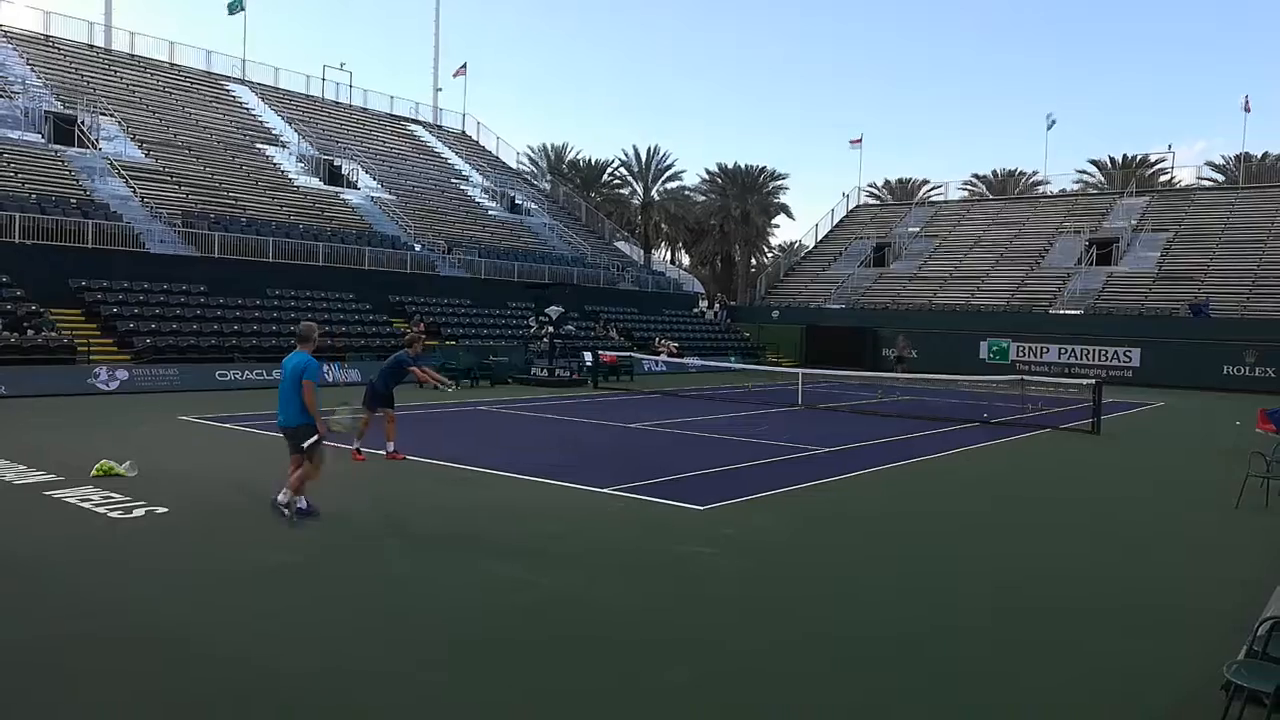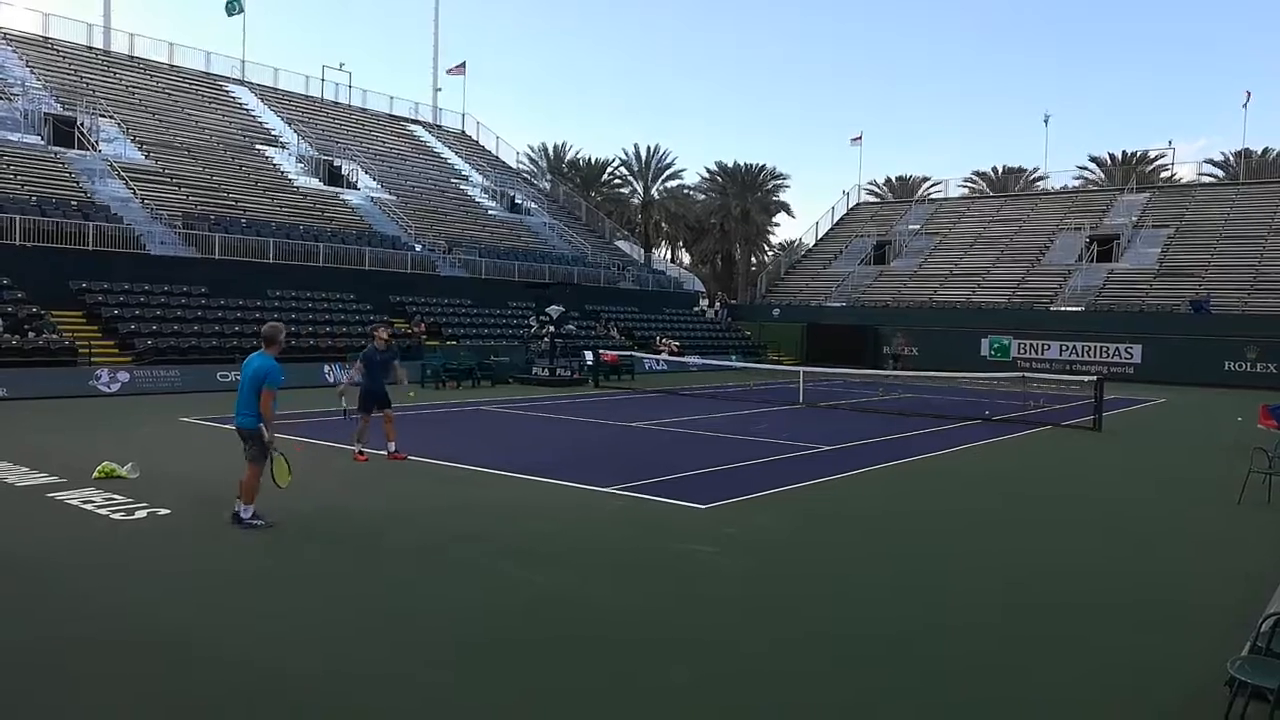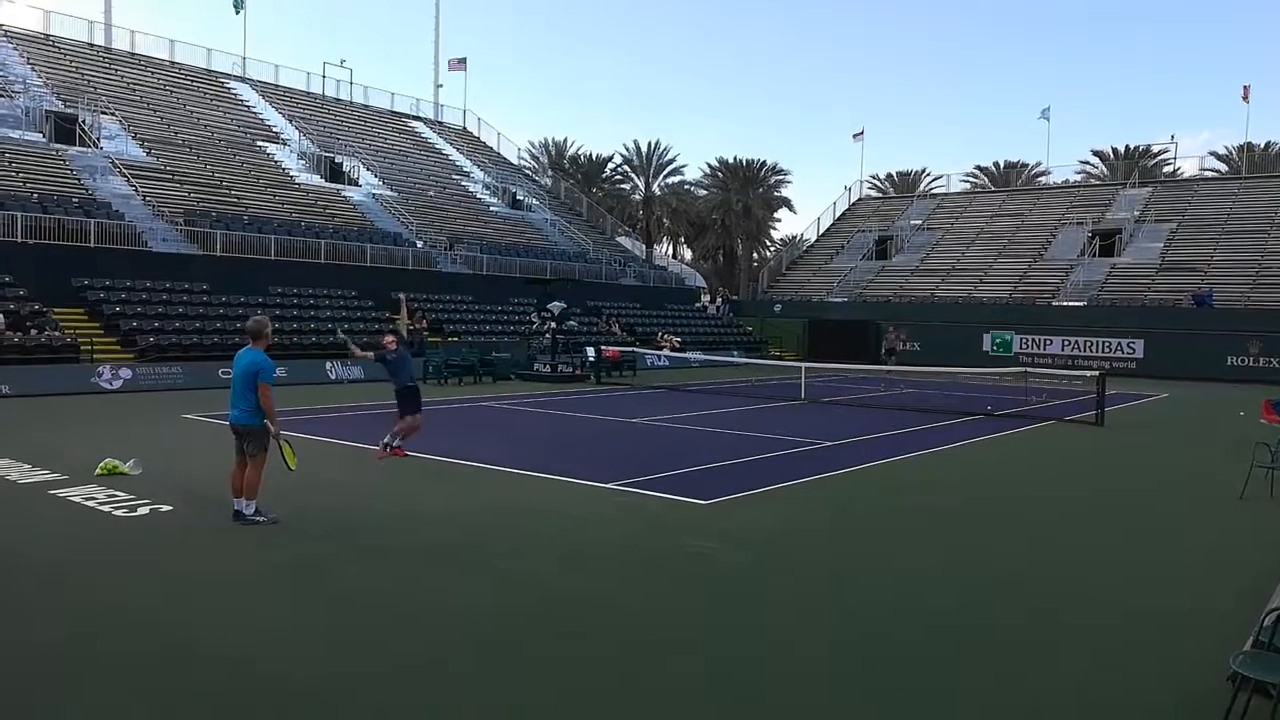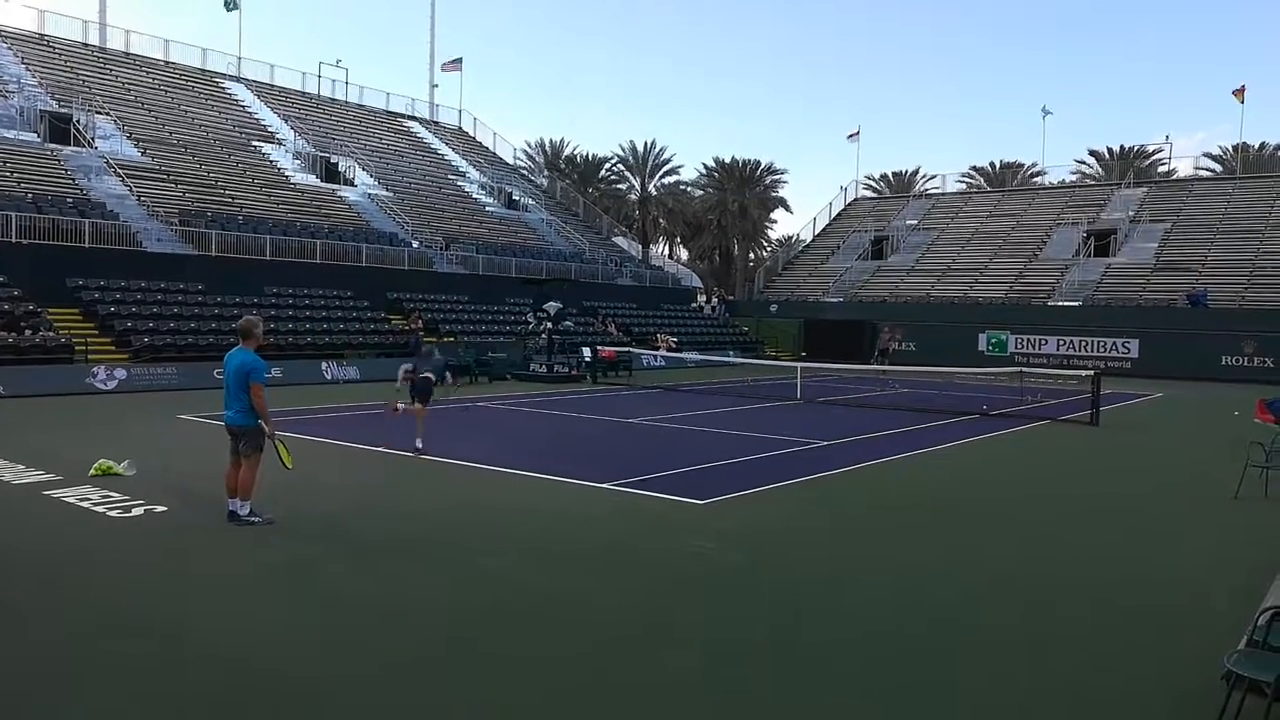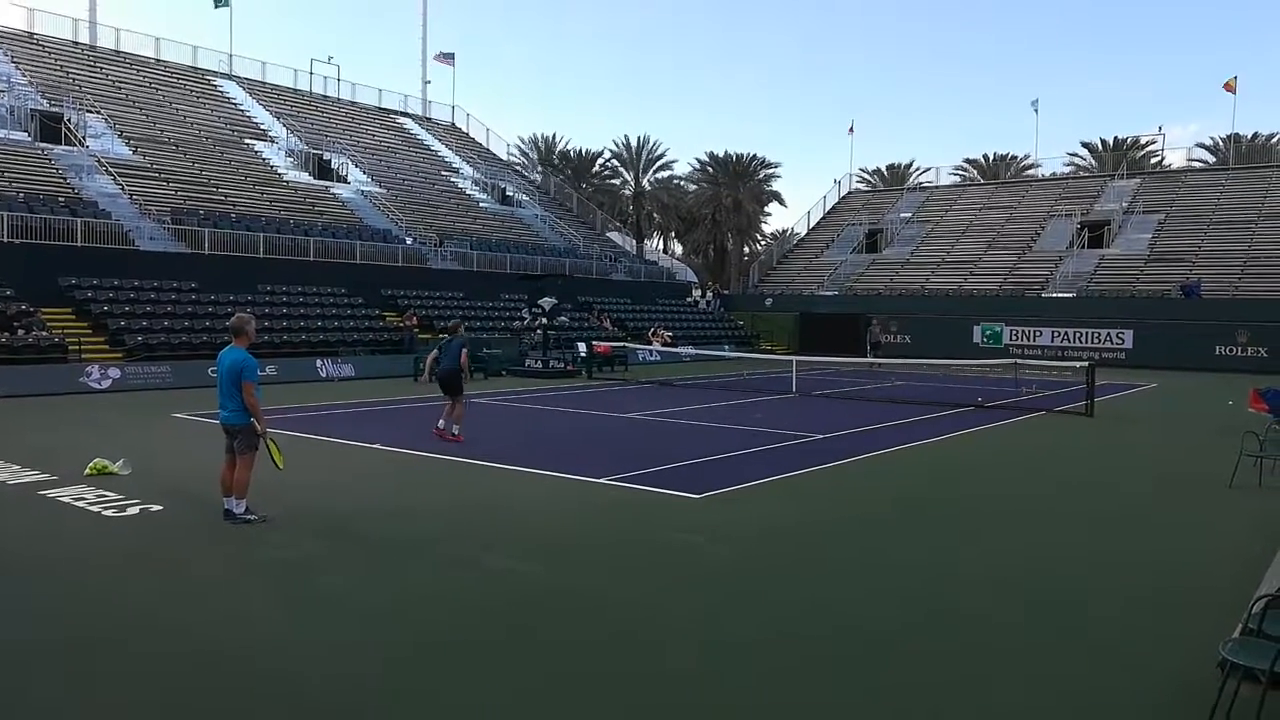
dt=0.7s
person 1, frame 1
left shoulder: (287, 360)
right shoulder: (310, 362)
right elbow: (308, 396)
right wrist: (319, 422)
left hip: (287, 421)
right hip: (302, 423)
left knee: (297, 464)
right knee: (313, 464)
left ankle: (301, 504)
right ankle: (283, 498)
person 1, frame 2
left shoulder: (250, 359)
right shoulder: (272, 367)
right elbow: (265, 403)
right wrist: (270, 430)
left hip: (243, 422)
right hip: (256, 426)
left knee: (251, 469)
right knee: (255, 471)
left ankle: (239, 511)
right ankle: (247, 516)
person 1, frame 3
left shoulder: (240, 355)
right shoulder: (263, 362)
right elbow: (264, 397)
right wrist: (274, 424)
left hip: (237, 419)
right hip: (254, 422)
left knee: (240, 464)
right knee: (254, 467)
left ankle: (238, 508)
right ankle: (249, 512)
person 1, frame 4
left shoulder: (230, 356)
right shoulder: (255, 363)
right elbow: (257, 398)
right wrist: (268, 423)
left hip: (232, 419)
right hip: (249, 422)
left knee: (234, 465)
right knee: (249, 467)
left ankle: (233, 509)
right ankle: (244, 513)
person 1, frame 5
left shoulder: (223, 355)
right shoulder: (247, 361)
right elbow: (249, 397)
right wrist: (261, 421)
left hip: (227, 418)
right hip: (243, 420)
left knee: (230, 464)
right knee: (244, 466)
left ankle: (229, 507)
right ankle: (240, 511)
